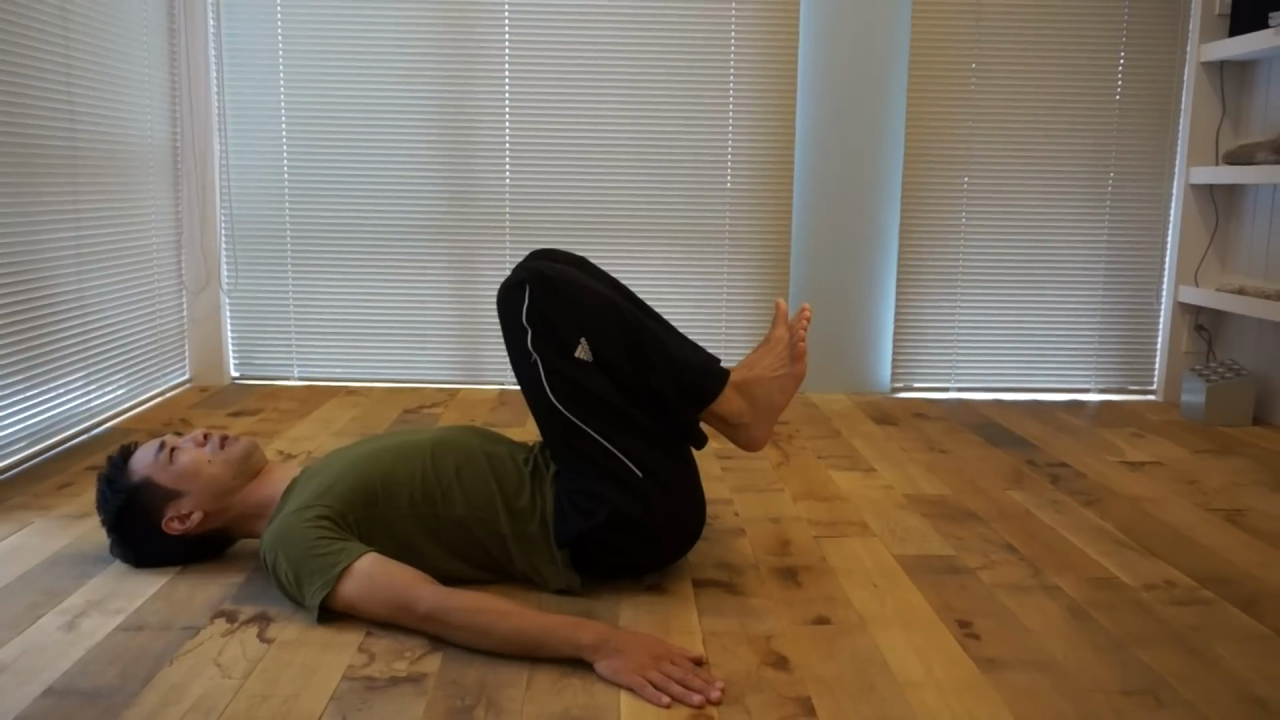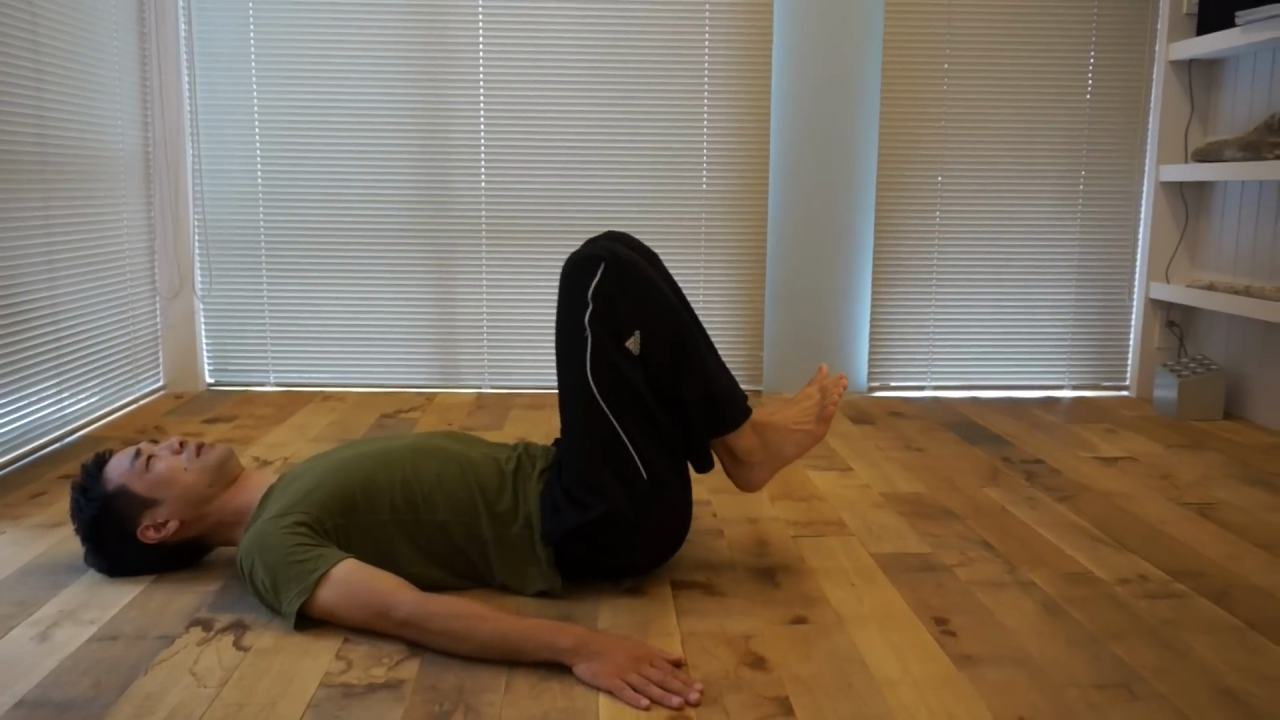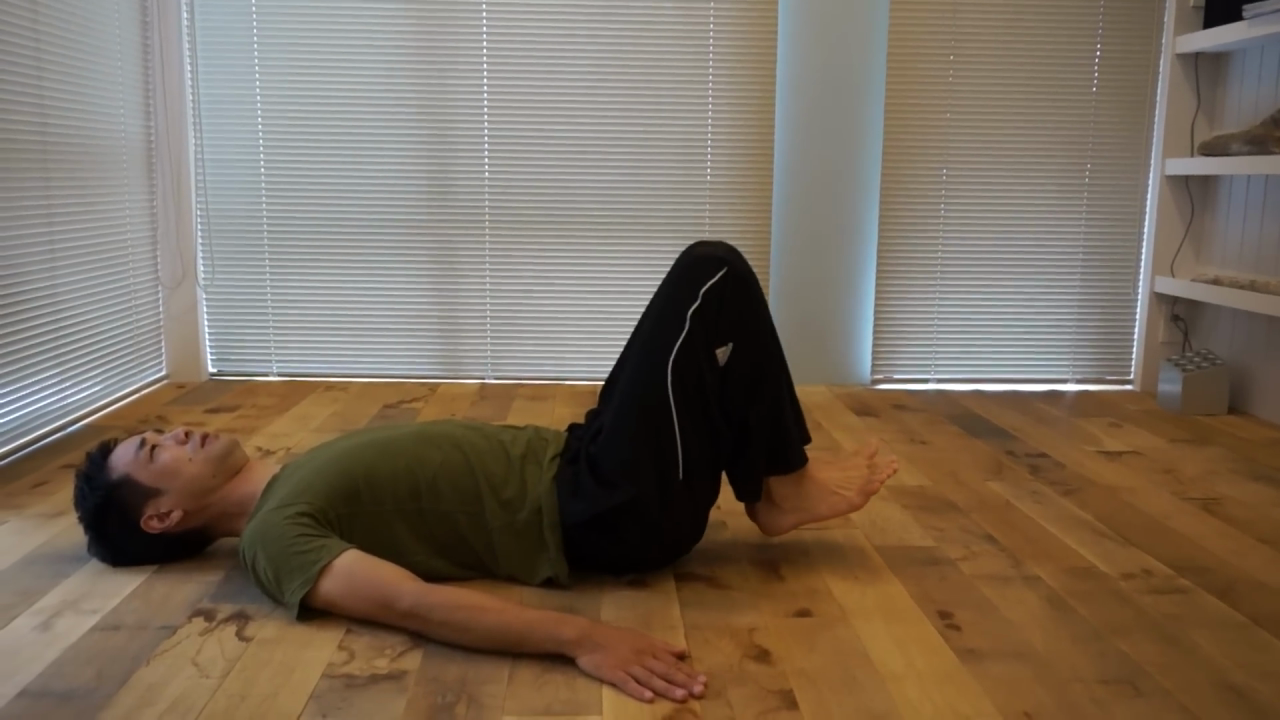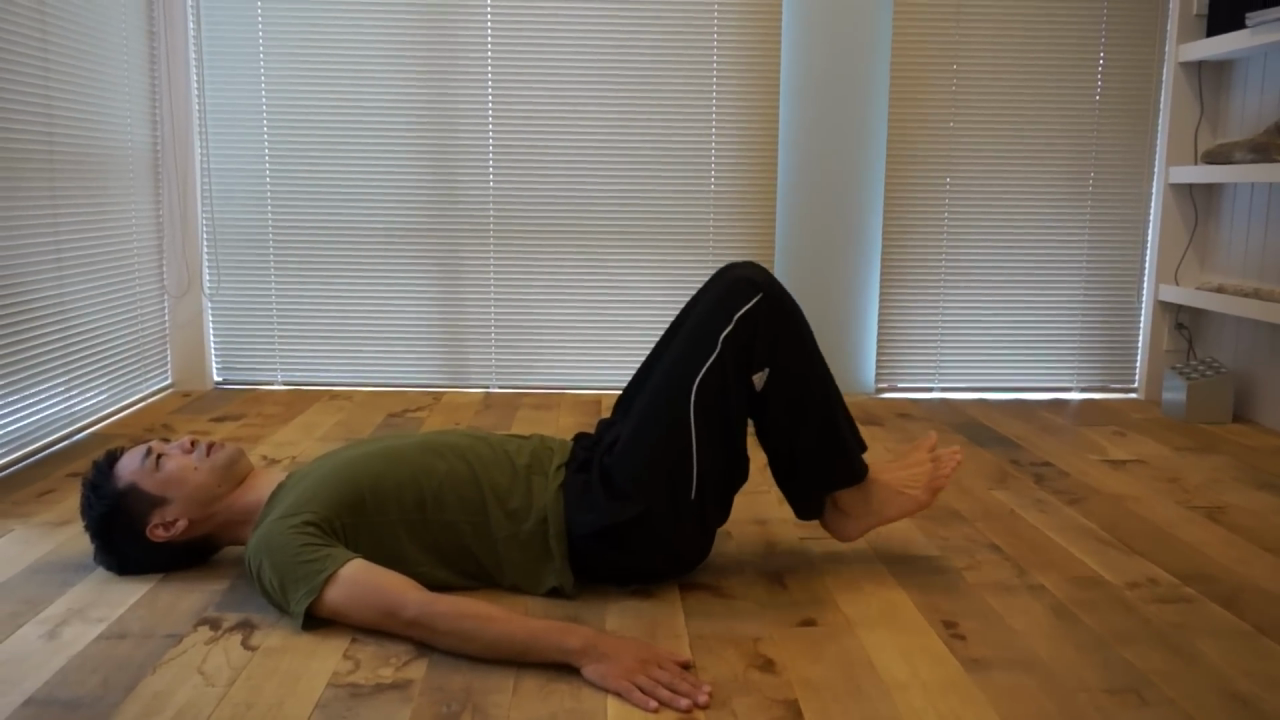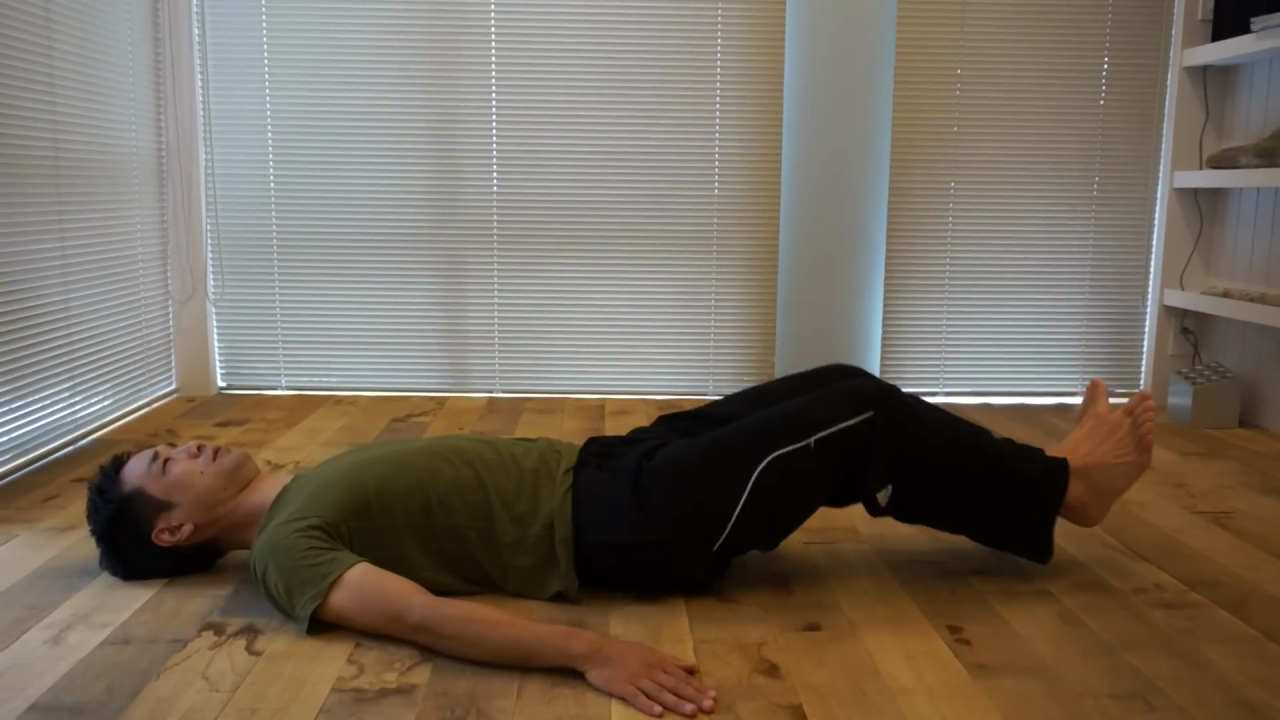
dt=1s
person 1, frame 1
left shoulder: (321, 485)
right shoulder: (297, 539)
right elbow: (428, 607)
right wrist: (597, 642)
left hip: (557, 485)
right hip: (620, 526)
left knee: (548, 279)
right knee: (537, 290)
left ankle: (727, 392)
right ankle: (731, 402)
person 1, frame 2
left shoulder: (298, 494)
right shoulder: (274, 548)
right elbow: (408, 613)
right wrist: (578, 644)
left hip: (546, 482)
right hip: (599, 528)
left knee: (613, 260)
right knee: (604, 272)
left ankle: (739, 433)
right ankle: (743, 442)
person 1, frame 3
left shoulder: (300, 484)
right shoulder: (276, 539)
right elbow: (413, 605)
right wrist: (579, 635)
left hip: (572, 463)
right hip: (605, 514)
left knee: (708, 274)
right knee: (711, 277)
left ankle: (778, 479)
right ankle: (776, 489)
person 1, frame 4
left shoulder: (306, 493)
right shoulder: (282, 548)
right elbow: (416, 612)
right wrist: (587, 647)
left hip: (581, 469)
right hip: (616, 523)
left knee: (743, 293)
right knee: (747, 301)
left ankle: (843, 482)
right ankle: (845, 497)
person 1, frame 5
left shoulder: (310, 495)
right shoulder: (285, 553)
right elbow: (423, 616)
left hip: (599, 467)
right hip: (615, 528)
left knee: (837, 394)
right knee: (853, 422)
left ankle: (1047, 475)
right ankle: (1063, 485)
